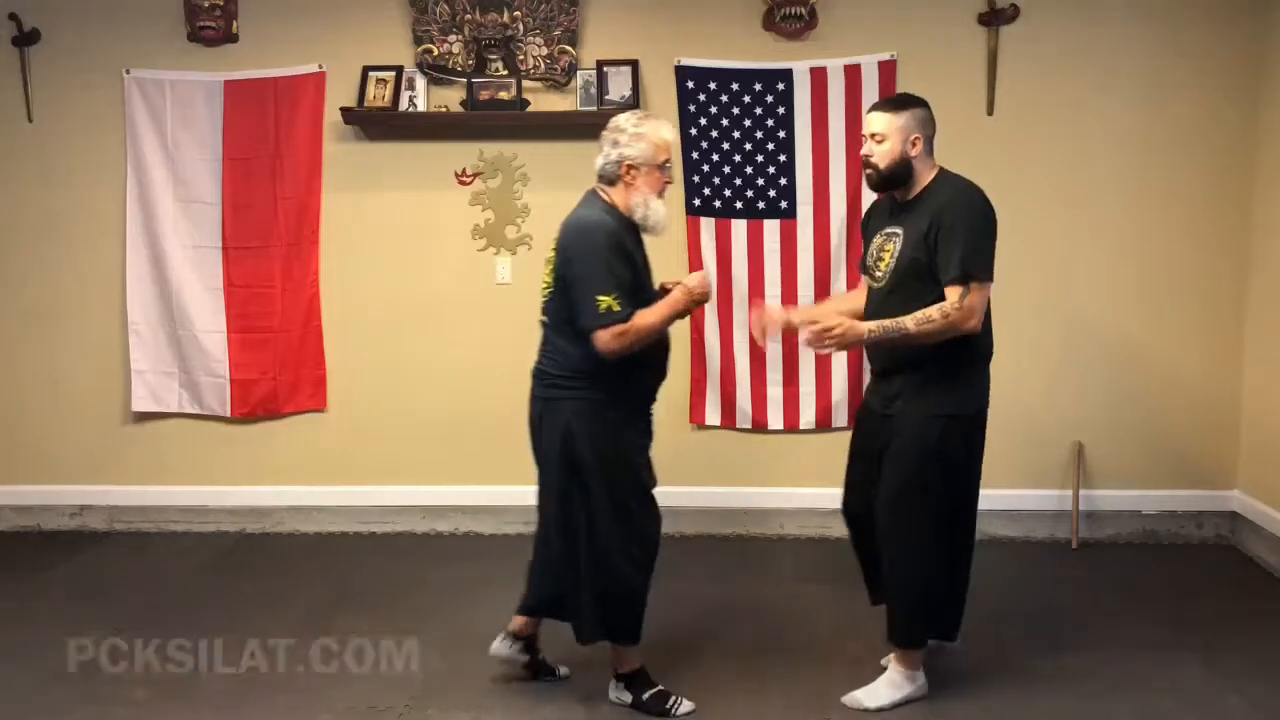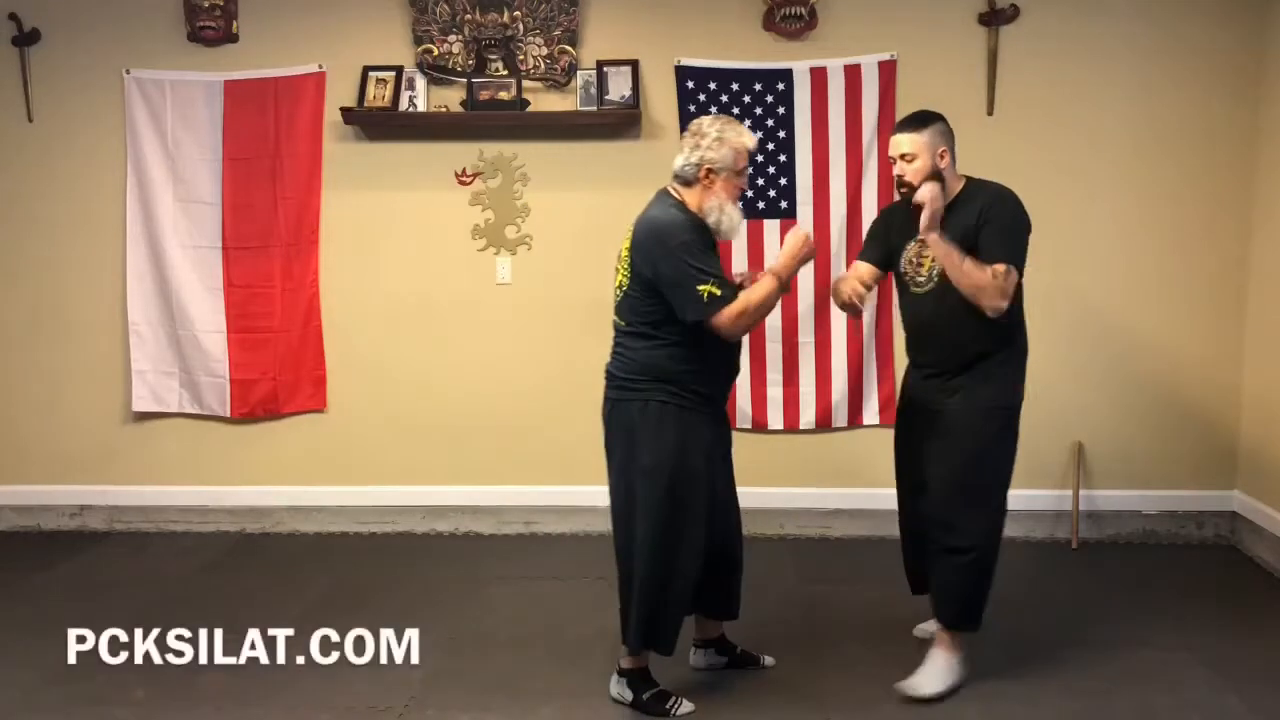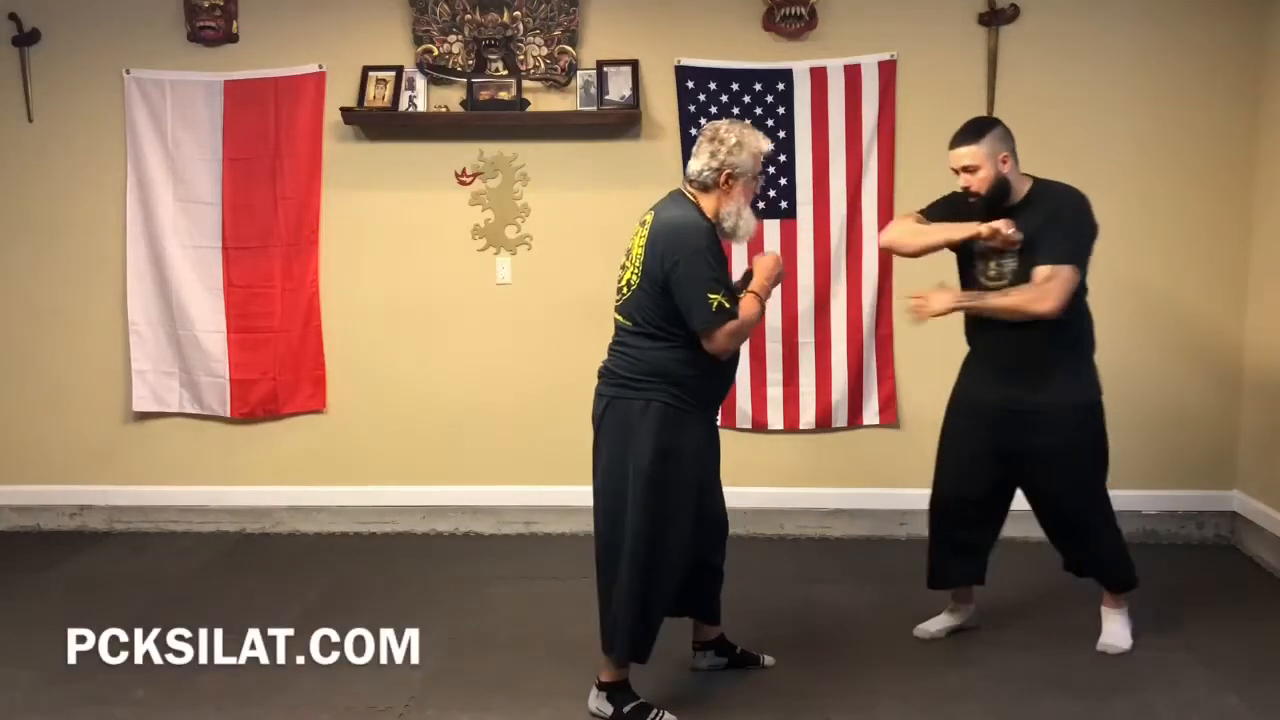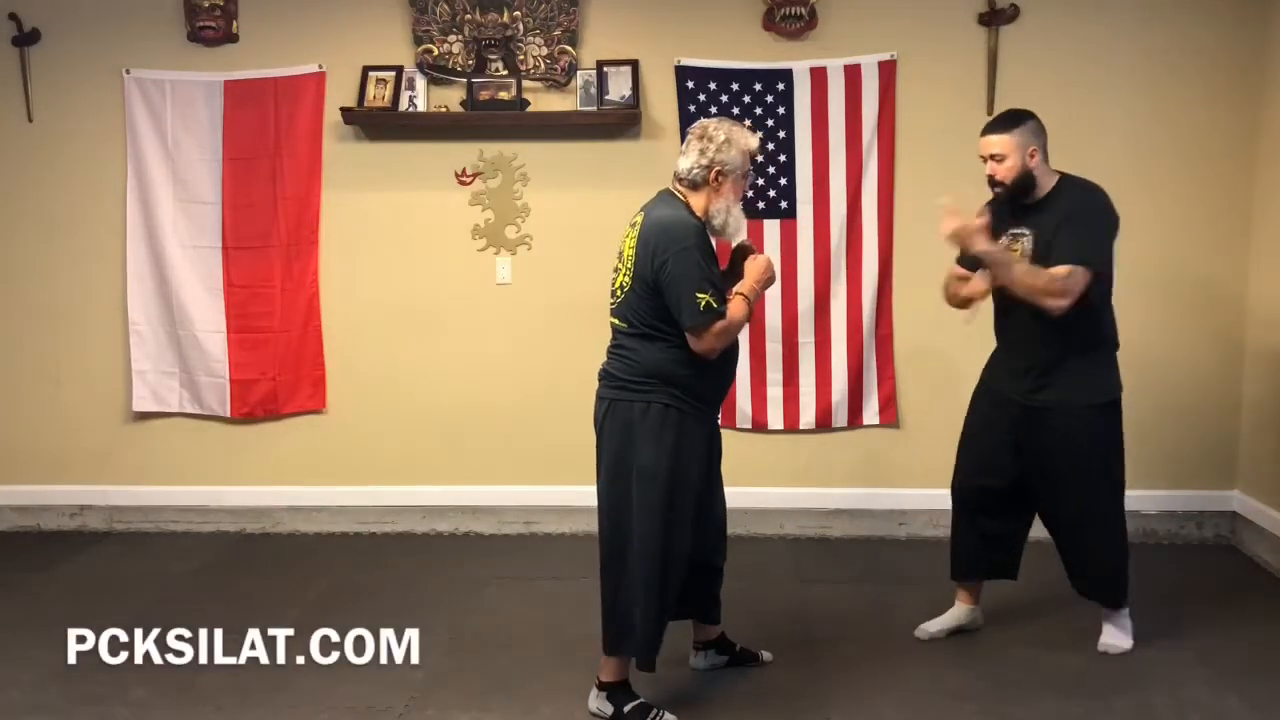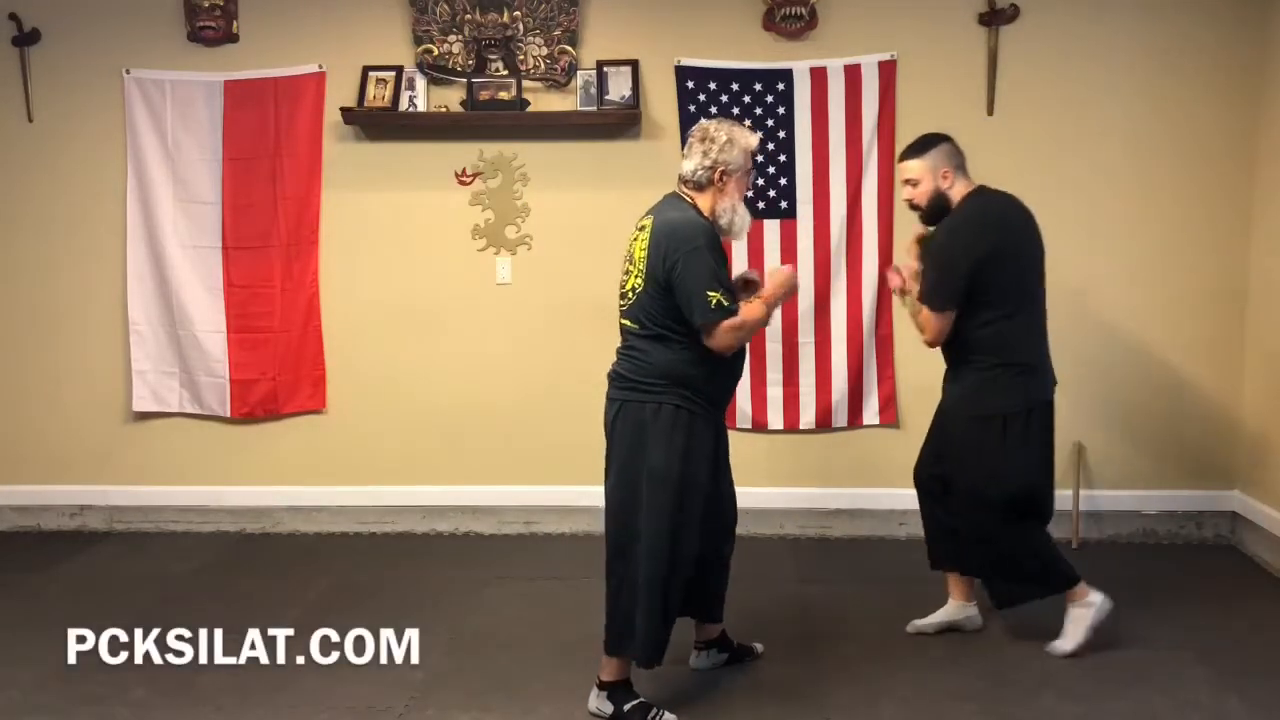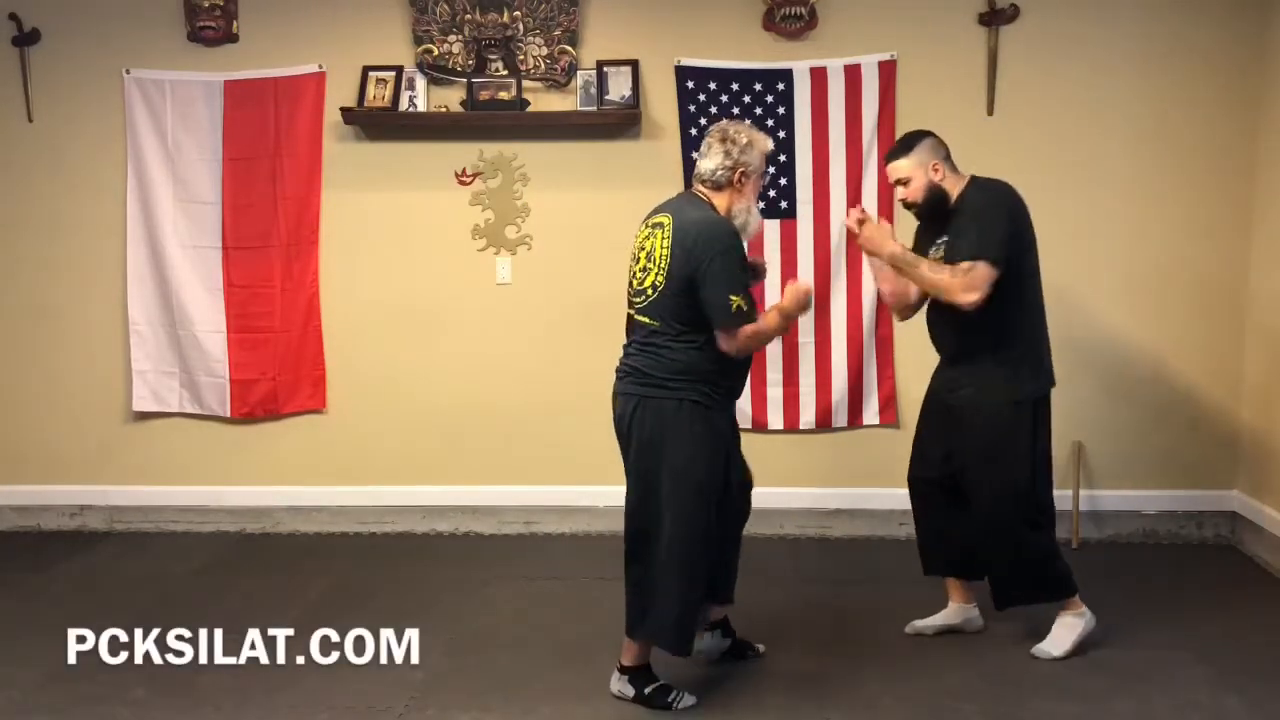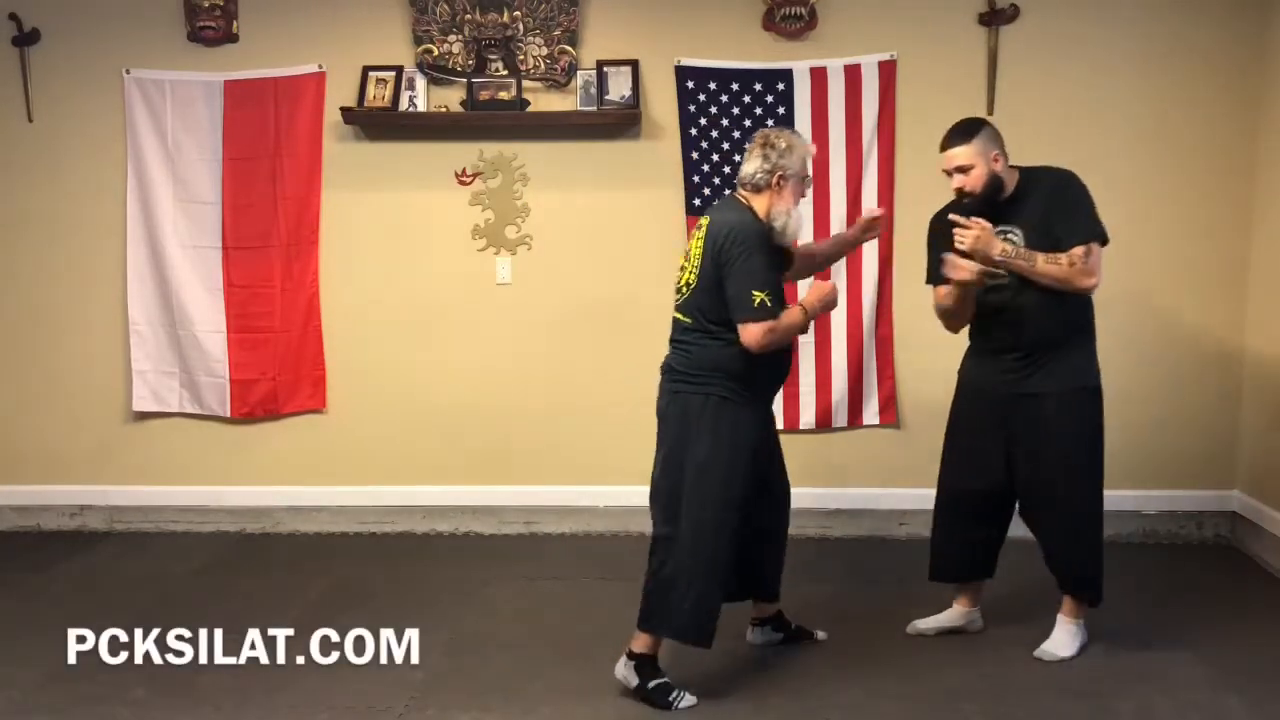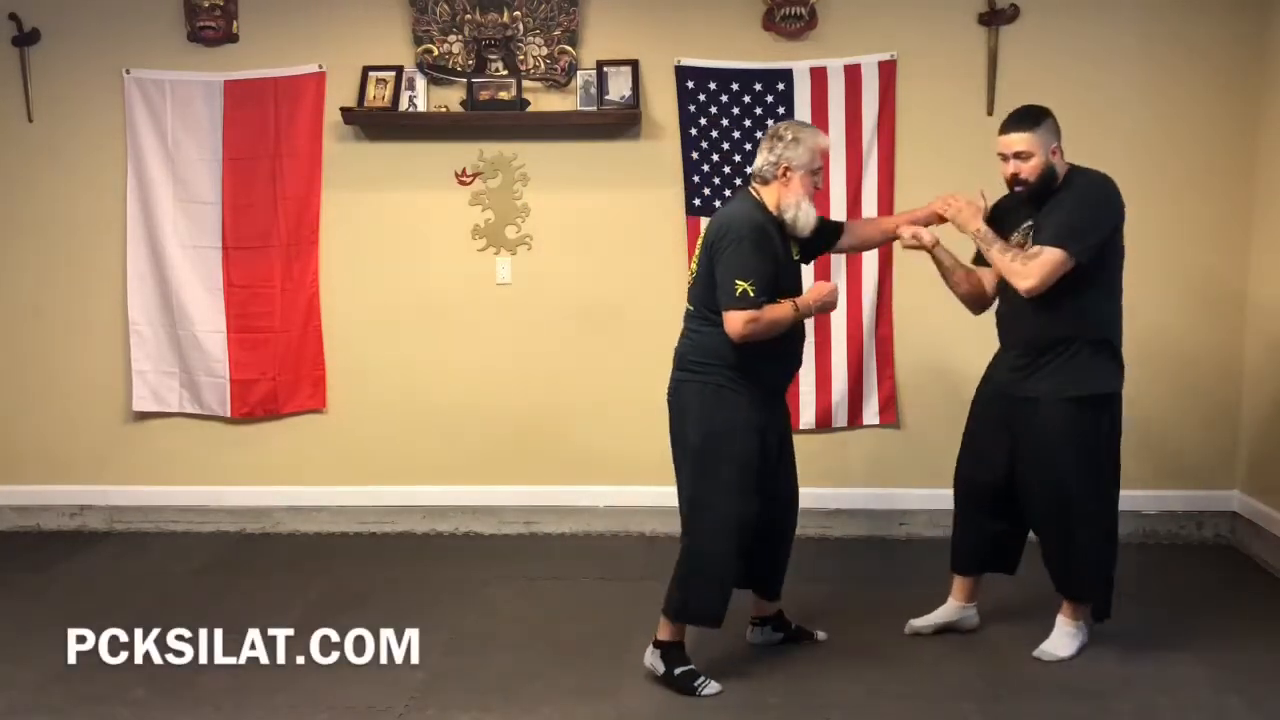
dt=0.5s
person 1, frame 1
left shoulder: (611, 222)
right shoulder: (596, 232)
right elbow: (613, 338)
left wrist: (666, 297)
right wrist: (680, 302)
left hip: (592, 407)
right hip: (587, 410)
left knee: (574, 527)
right knee: (624, 532)
left ankle: (520, 636)
person 1, frame 2
left shoulder: (682, 219)
right shoulder: (668, 229)
right elbow: (728, 321)
left wrist: (744, 282)
right wrist: (786, 265)
left hip: (689, 405)
right hip: (655, 409)
left knee: (715, 525)
right knee: (661, 535)
left ankle: (709, 641)
right ankle: (631, 671)
person 1, frame 3
left shoulder: (677, 213)
right shoulder: (690, 234)
right elbow: (721, 338)
left wrist: (744, 286)
right wrist: (761, 286)
left hip: (670, 407)
right hip: (648, 410)
left knee: (702, 527)
right knee: (642, 541)
left ankle: (709, 642)
person 1, frame 4
left shoulder: (668, 214)
right shoulder: (679, 232)
right elbow: (708, 337)
left wrist: (730, 275)
right wrist: (750, 287)
left hip: (673, 408)
right hip: (650, 412)
left knee: (700, 526)
right knee: (644, 541)
left ankle: (710, 641)
person 1, frame 5
left shoulder: (672, 216)
right shoulder: (689, 233)
right elbow: (722, 335)
left wrist: (734, 288)
right wrist: (770, 296)
left hip: (678, 407)
right hip: (659, 411)
left knee: (710, 521)
right knee: (649, 540)
left ankle: (710, 640)
person 1, frame 6
left shoulder: (667, 214)
right shoulder: (713, 233)
right elbow: (735, 341)
left wrist: (740, 281)
right wrist: (784, 310)
left hip: (659, 394)
right hip: (674, 405)
left knee: (728, 499)
right knee: (670, 530)
left ankle: (712, 628)
right ankle: (633, 668)
person 1, frame 7
left shoulder: (732, 219)
right shoulder: (744, 234)
left elbow: (790, 264)
right elbow: (758, 334)
left wrist: (854, 237)
right wrist: (812, 307)
left hip: (730, 399)
right hip: (707, 403)
left knee: (767, 505)
right knee: (696, 525)
left ankle: (767, 618)
right ankle: (640, 659)
person 1, frame 8
left shoulder: (778, 223)
right shoulder: (743, 225)
left elbow: (848, 235)
right elbow: (742, 324)
left wrist: (921, 218)
right wrist: (808, 303)
left hip: (755, 393)
right hip: (715, 394)
left knee: (774, 505)
right knee: (715, 517)
left ankle: (766, 618)
right ankle: (665, 645)
person 2, frame 1
left shoulder: (960, 205)
right shoulder: (881, 210)
left elbow: (966, 314)
left wrist: (868, 332)
right wrist: (799, 318)
left hip: (940, 401)
right hip: (888, 393)
left knee: (913, 526)
right knee: (865, 514)
left ankle: (907, 668)
right ankle: (927, 626)
person 2, frame 2
left shoulder: (996, 206)
right shoulder: (894, 217)
left elbow: (995, 299)
right elbow: (859, 281)
left wrist: (935, 236)
right wrist: (846, 290)
left hip: (984, 390)
right hip: (923, 385)
left knee: (960, 515)
right knee: (919, 508)
left ankle: (949, 649)
right ankle: (953, 606)
person 2, frame 3
left shoulder: (1064, 207)
right shoulder: (967, 208)
left elbow: (1046, 301)
right elbow: (893, 237)
left wrist: (958, 300)
right wrist: (975, 232)
left hip: (1059, 394)
right hip: (984, 386)
left knee: (1078, 504)
right knee: (956, 498)
left ankle: (1115, 604)
right ankle: (960, 604)
person 2, frame 4
left shoulder: (1084, 204)
right shoulder: (999, 209)
left elbow: (1057, 295)
right elbow: (962, 291)
left wrist: (982, 251)
right wrist: (966, 283)
left hip: (1078, 390)
right hip: (1008, 379)
left knee: (1085, 506)
right knee: (976, 488)
left ankle: (1115, 611)
right ankle: (966, 605)
person 2, frame 5
left shoulder: (959, 231)
right shoulder: (999, 211)
left elbow: (933, 331)
left wrist: (911, 288)
right wrist: (913, 281)
left hip: (998, 395)
right hip: (988, 386)
left knee: (994, 511)
right knee: (937, 482)
left ankle: (1082, 598)
right ankle: (961, 603)
person 2, frame 6
left shoulder: (991, 202)
right shoulder: (934, 223)
left elbow: (968, 292)
right elbow: (903, 303)
left wrist: (902, 256)
right wrist: (872, 244)
left hip: (1006, 386)
right hip: (956, 379)
left knee: (1007, 505)
right knee: (933, 486)
left ankle: (1073, 610)
right ankle: (961, 606)
person 2, frame 7
left shoulder: (1058, 191)
right shoulder: (948, 223)
left elbow: (1086, 274)
right elbow: (952, 318)
left wrist: (999, 252)
right wrist: (959, 282)
left hip: (1061, 380)
right hip: (985, 378)
left knee: (1064, 502)
right knee: (966, 492)
left ankle: (1072, 616)
right ankle: (965, 606)
person 2, frame 8
left shoulder: (1093, 194)
right shoulder: (1011, 208)
left elbow: (1031, 279)
right elbow: (981, 296)
left wrist: (977, 227)
right wrist: (936, 249)
left hip: (1075, 385)
right hip: (1011, 374)
left knee: (1070, 504)
right knee: (979, 485)
left ankle: (1073, 618)
right ankle: (962, 603)
